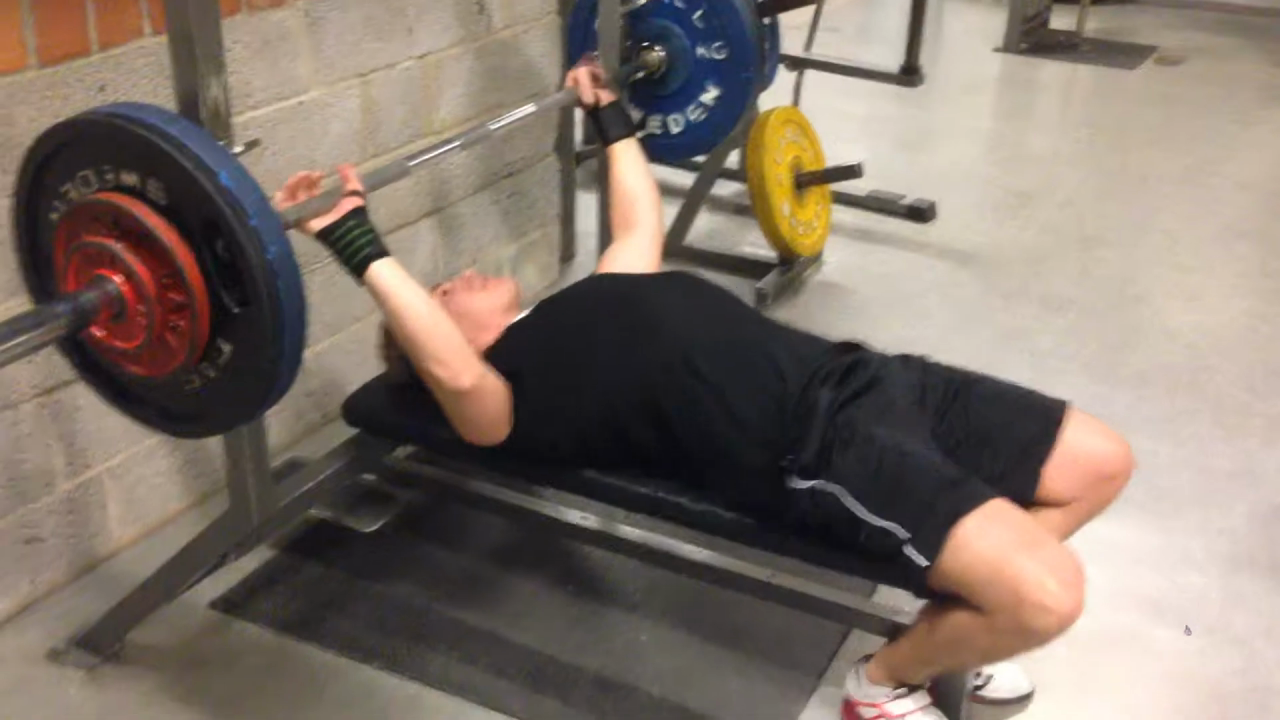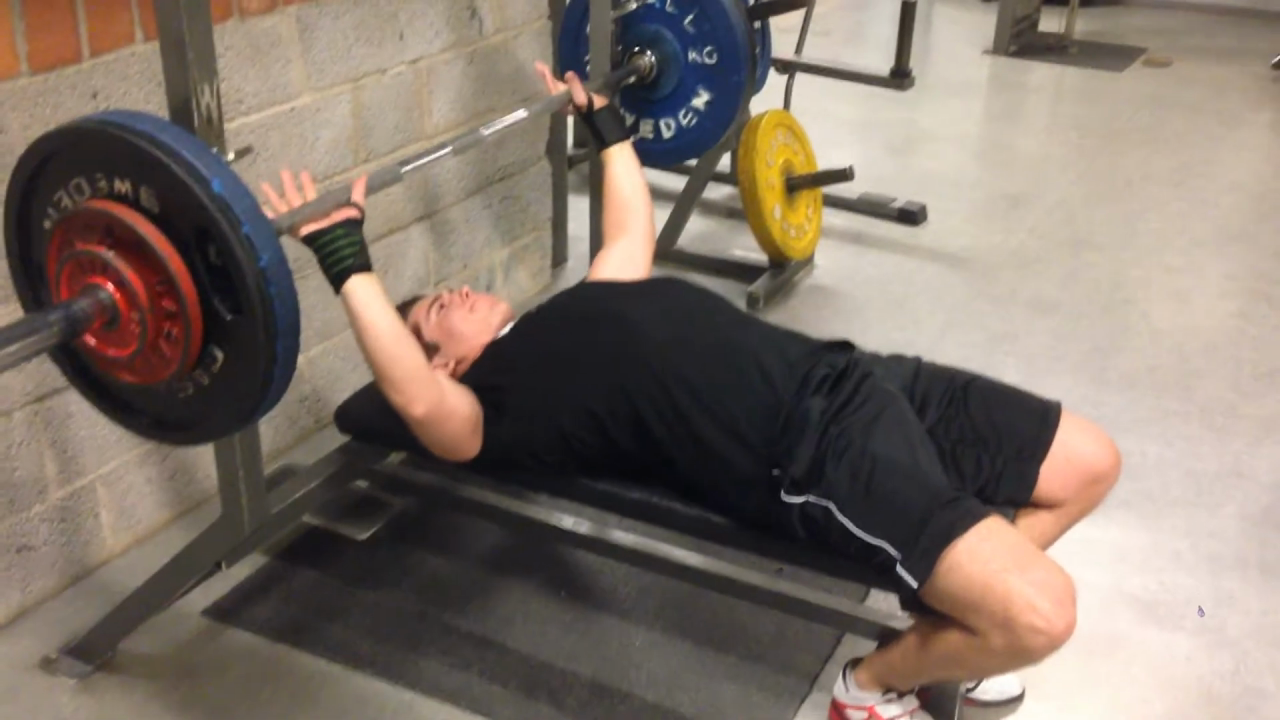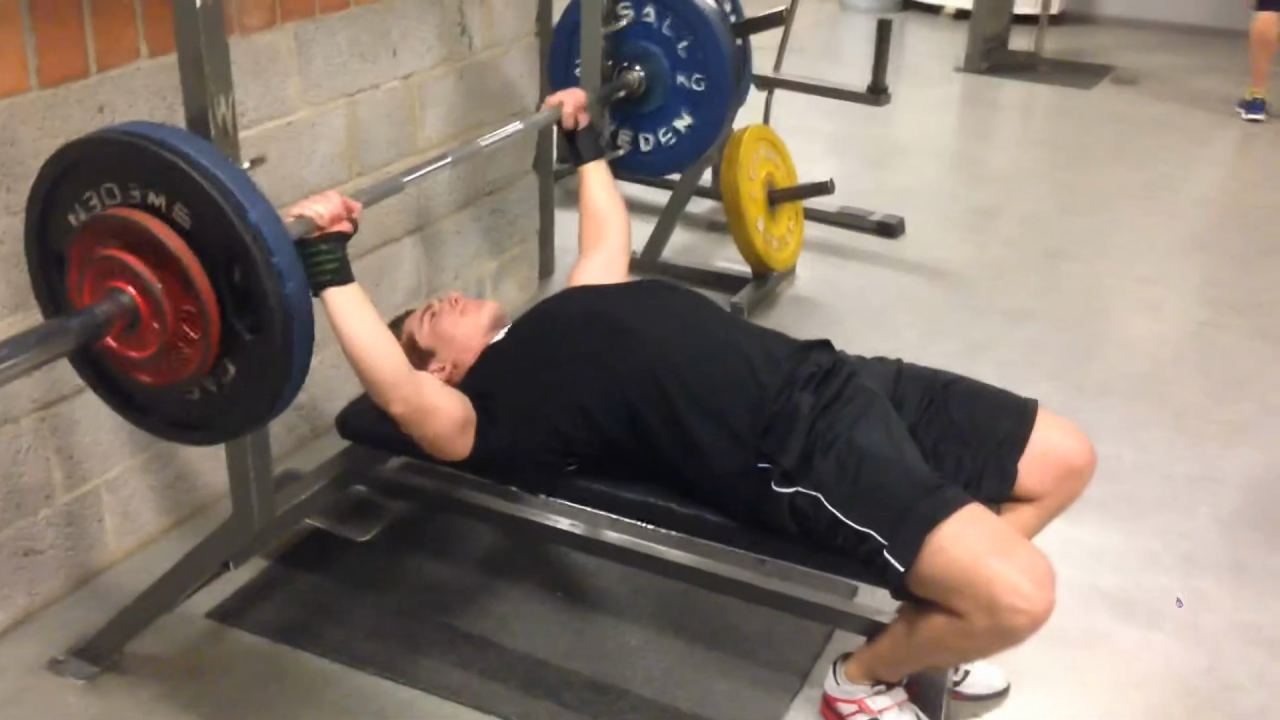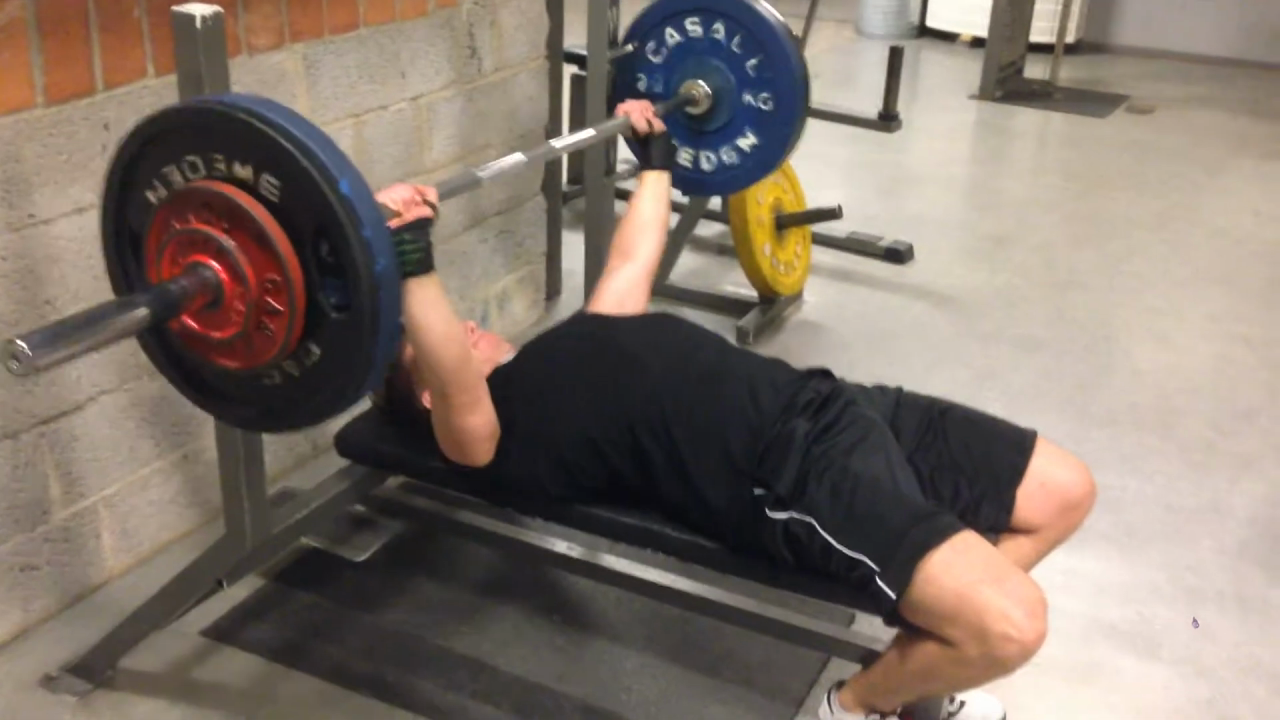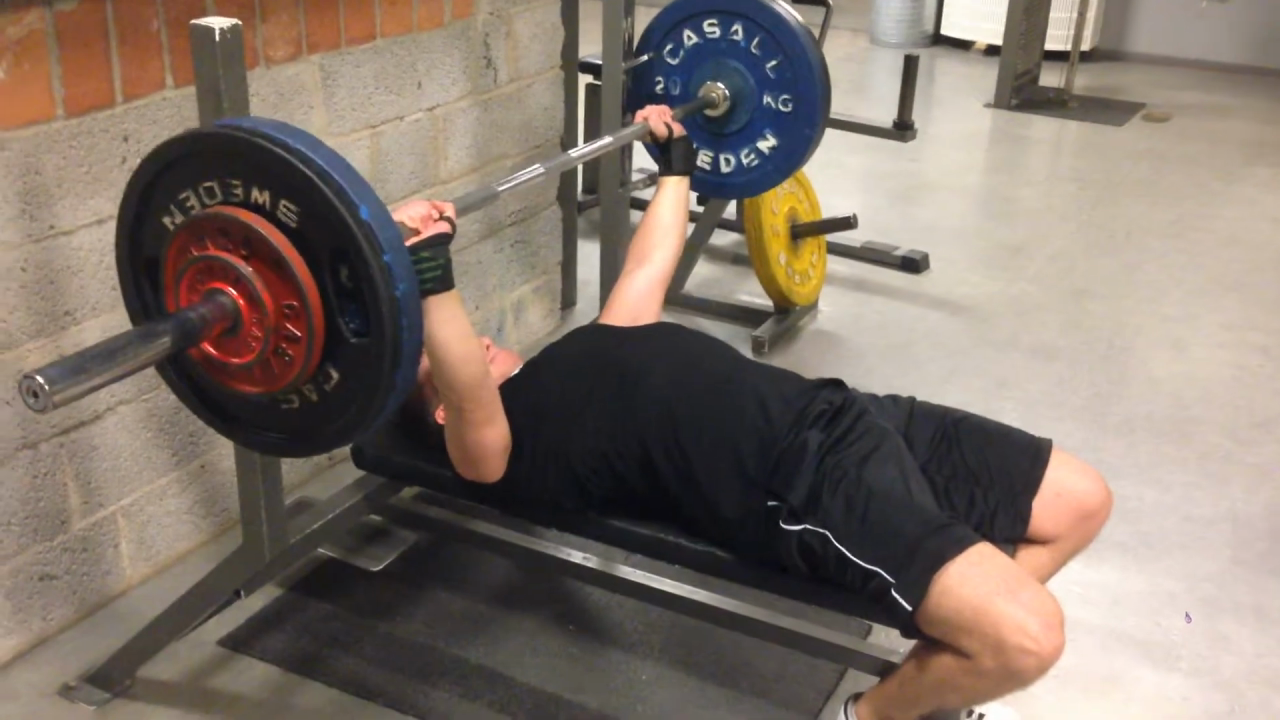
dt=1s
person 1, frame 1
left shoulder: (579, 312)
right shoulder: (504, 395)
left elbow: (642, 226)
right elbow: (456, 374)
left wrist: (607, 116)
right wrist: (361, 249)
left hip: (853, 379)
right hip: (809, 449)
left knee: (1100, 464)
right knee: (1043, 597)
left ankle: (945, 626)
person 1, frame 2
left shoulder: (567, 317)
right shoulder: (494, 406)
left elbow: (634, 232)
right elbow: (420, 405)
left wrist: (601, 119)
right wrist: (345, 260)
left hip: (839, 379)
right hip: (806, 455)
left knee: (1089, 465)
right knee: (1036, 618)
left ankle: (944, 623)
person 1, frame 3
left shoulder: (554, 324)
right shoulder: (494, 409)
left elbow: (610, 241)
right elbow: (404, 402)
left wrist: (583, 140)
right wrist: (326, 266)
right hip: (790, 449)
left knee: (1065, 460)
right knee: (1017, 598)
left ankle: (925, 618)
person 1, frame 4
left shoulder: (564, 347)
right shoulder: (492, 430)
left elbow: (633, 261)
right elbow: (457, 388)
left wrist: (653, 154)
right wrist: (410, 258)
right hip: (783, 473)
left knee: (1066, 492)
right knee: (1006, 628)
left ankle: (916, 660)
person 1, frame 5
left shoulder: (577, 358)
right shoulder: (506, 442)
left elbow: (650, 266)
right elbow: (469, 398)
left wrist: (674, 157)
right wrist: (429, 271)
right hip: (801, 484)
left knee: (1083, 503)
right knee: (1025, 642)
